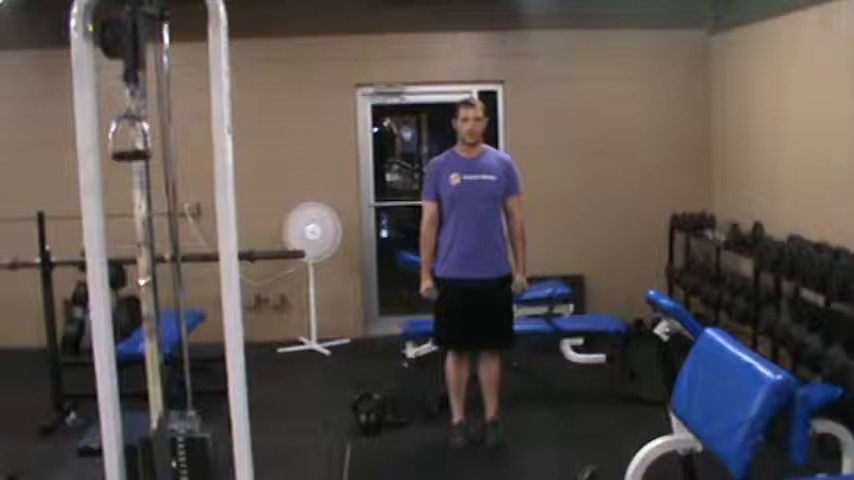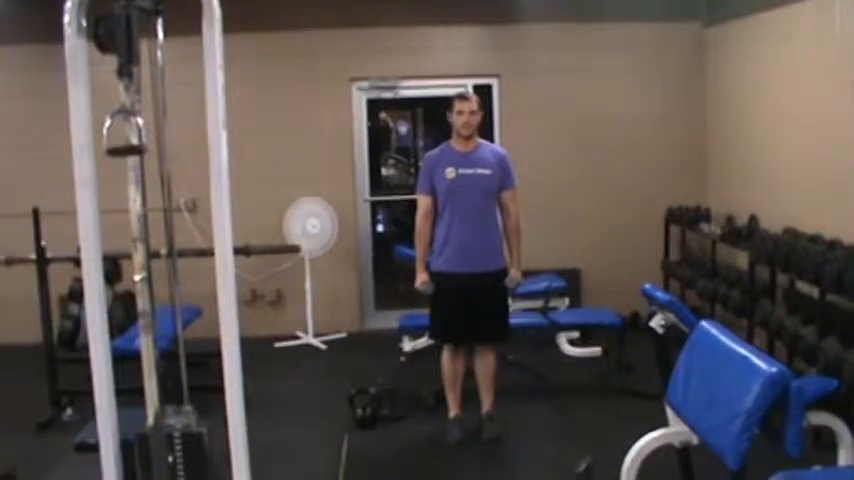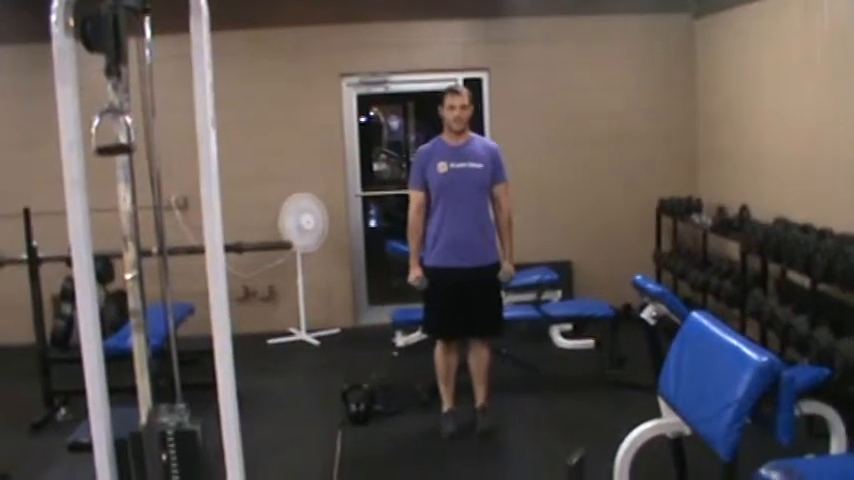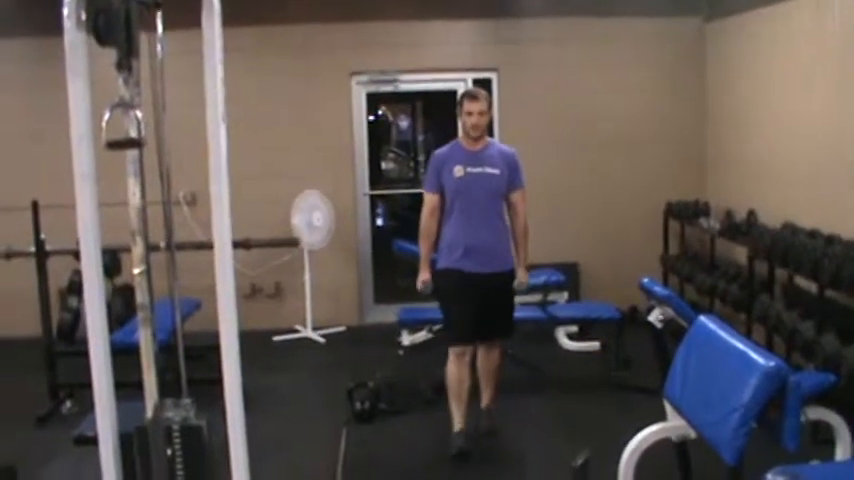
dt=0.5s
person 1, frame 1
left shoulder: (502, 164)
right shoulder: (439, 167)
left elbow: (515, 218)
right elbow: (429, 223)
left wrist: (520, 268)
right wrist: (426, 274)
left hip: (495, 274)
right hip: (452, 276)
left knee: (491, 349)
right knee: (457, 350)
left ankle: (492, 418)
right ankle: (458, 420)
person 1, frame 2
left shoulder: (498, 158)
right shoulder: (434, 161)
left elbow: (510, 212)
right elbow: (424, 216)
left wrist: (515, 262)
right wrist: (421, 267)
left hip: (490, 268)
right hip: (447, 269)
left knee: (486, 343)
right knee: (452, 344)
left ankle: (488, 412)
right ankle: (454, 414)
person 1, frame 3
left shoulder: (489, 151)
right shoulder: (426, 155)
left elbow: (502, 206)
right elbow: (416, 211)
left wrist: (507, 256)
right wrist: (414, 262)
left hip: (483, 263)
right hip: (440, 264)
left knee: (480, 337)
right knee: (446, 340)
left ankle: (481, 405)
right ankle: (448, 408)
person 1, frame 4
left shoulder: (506, 157)
right shoulder: (442, 158)
left elbow: (518, 213)
right elbow: (430, 213)
left wrist: (522, 263)
right wrist: (424, 265)
left hip: (498, 267)
right hip: (455, 268)
left knee: (491, 342)
right knee: (459, 349)
left ankle: (486, 406)
right ankle: (457, 428)
